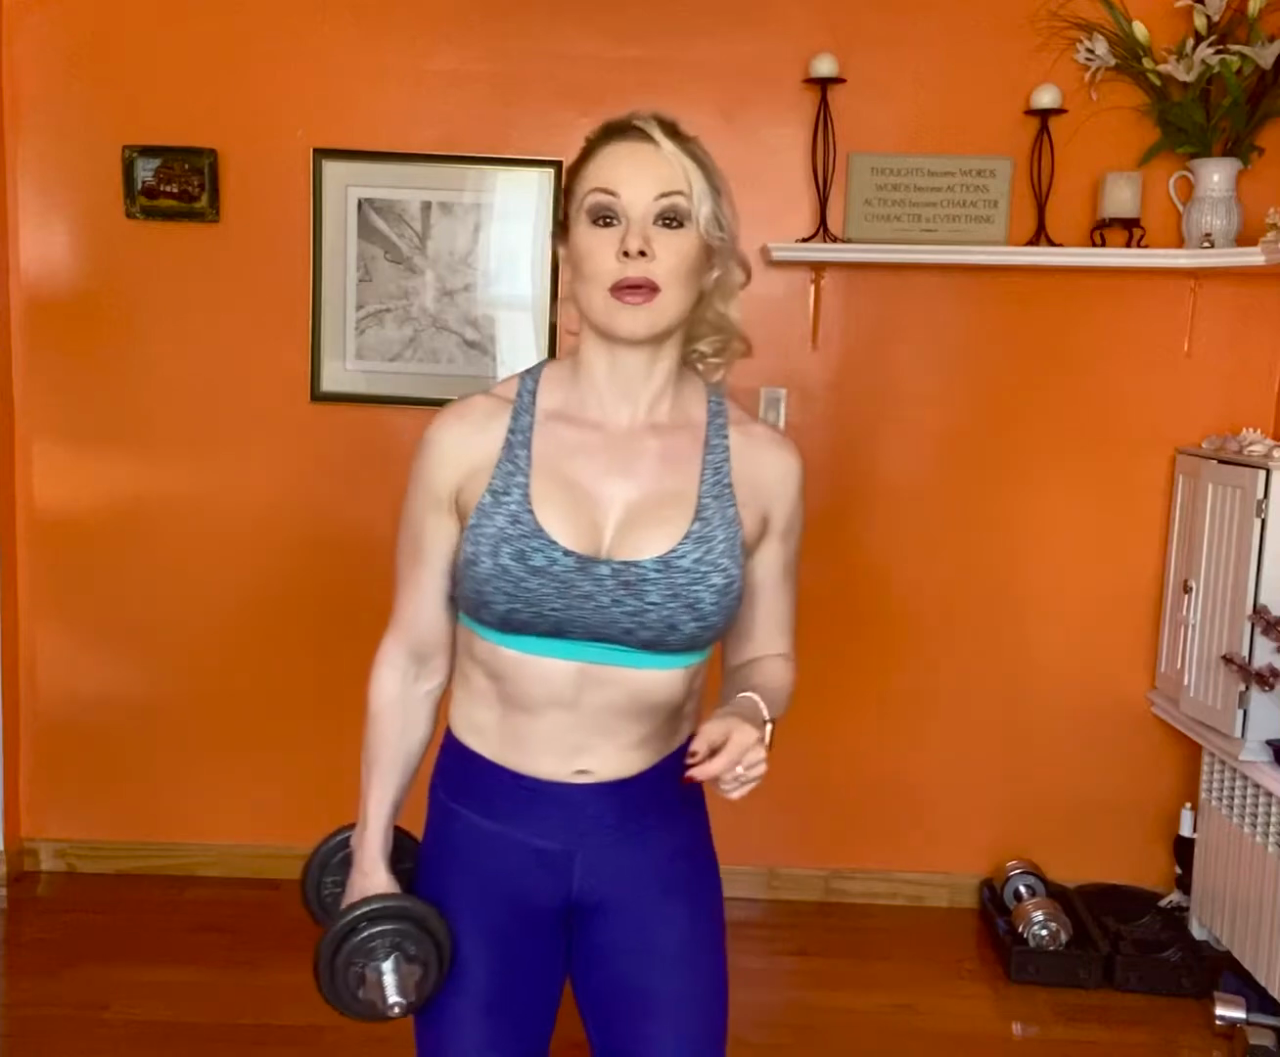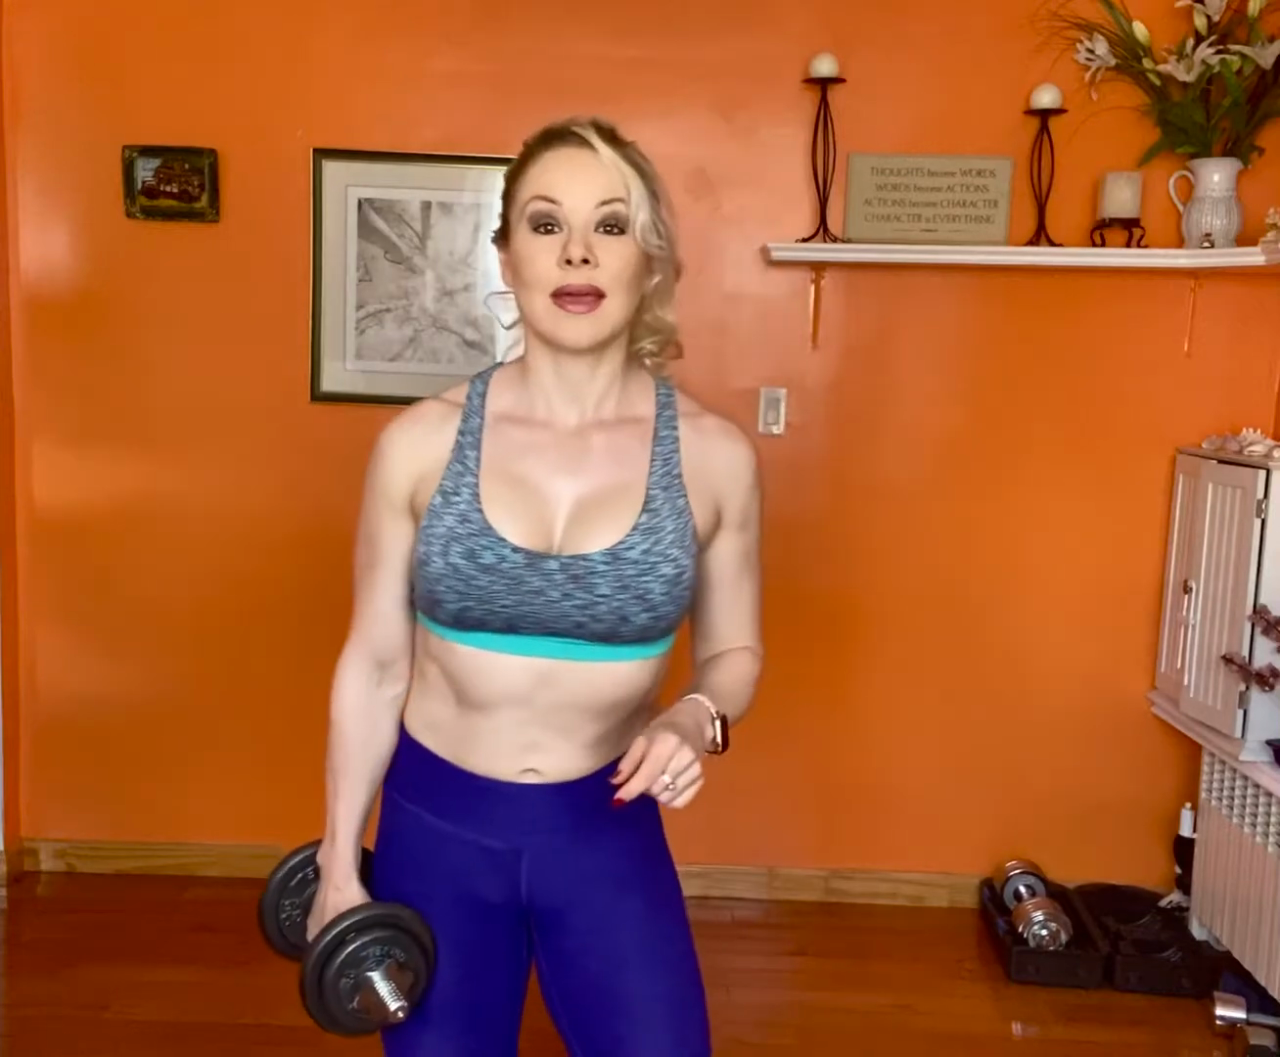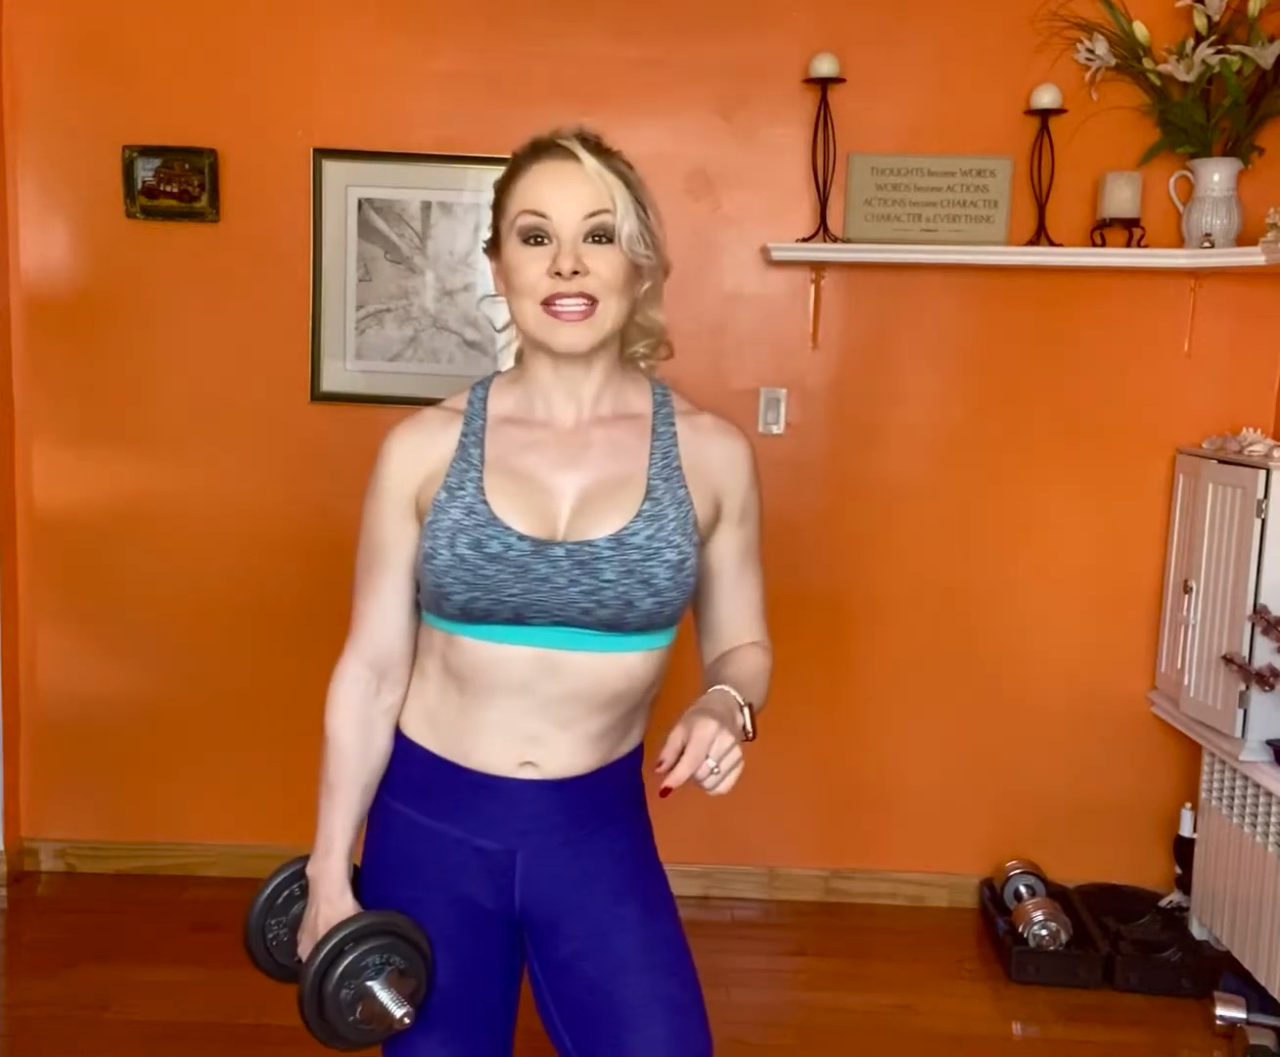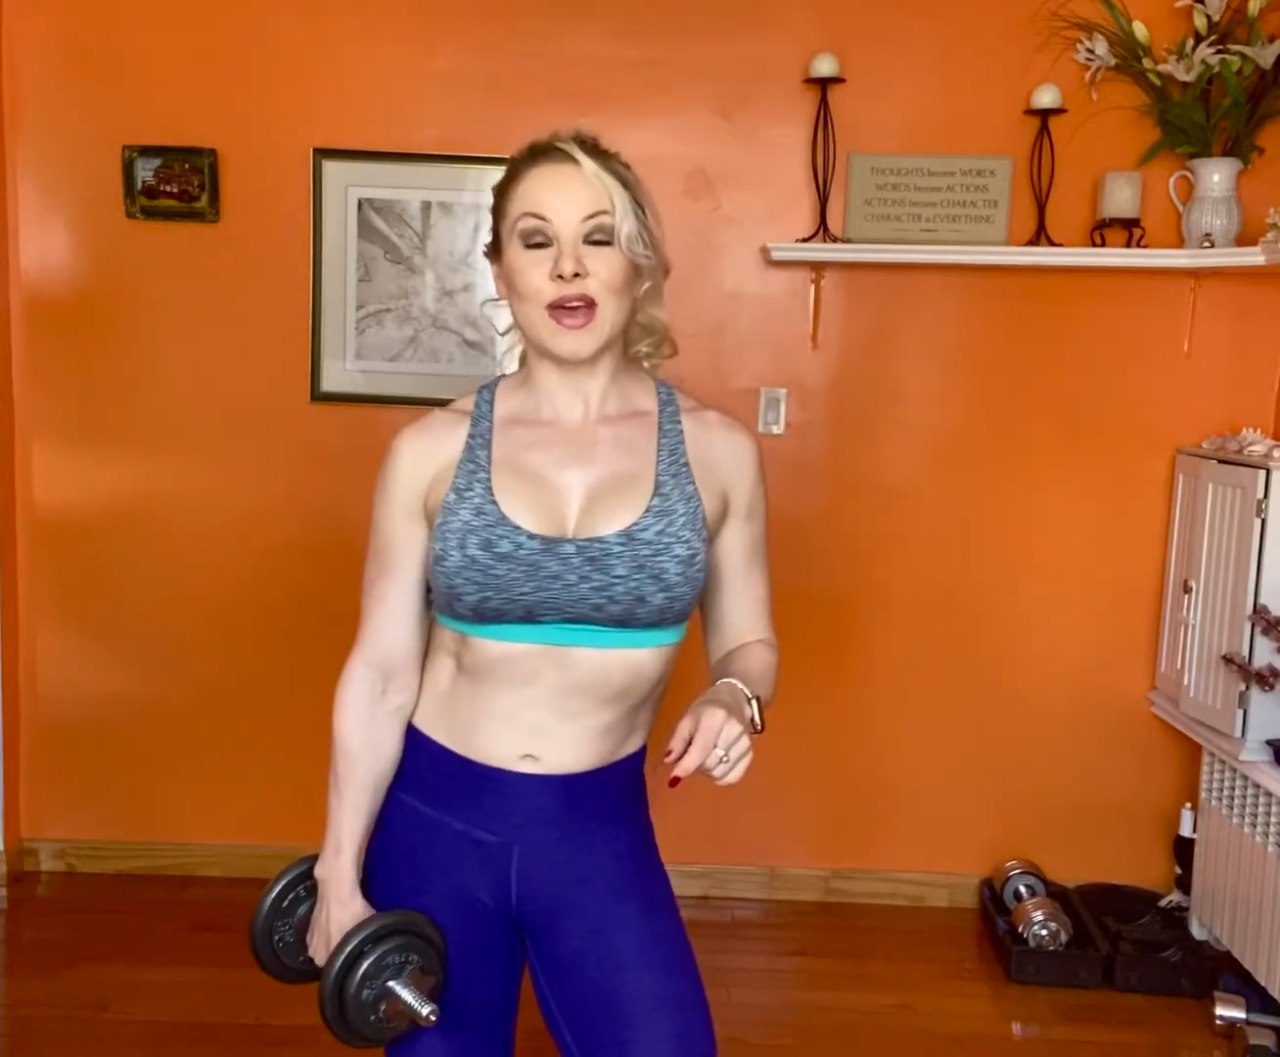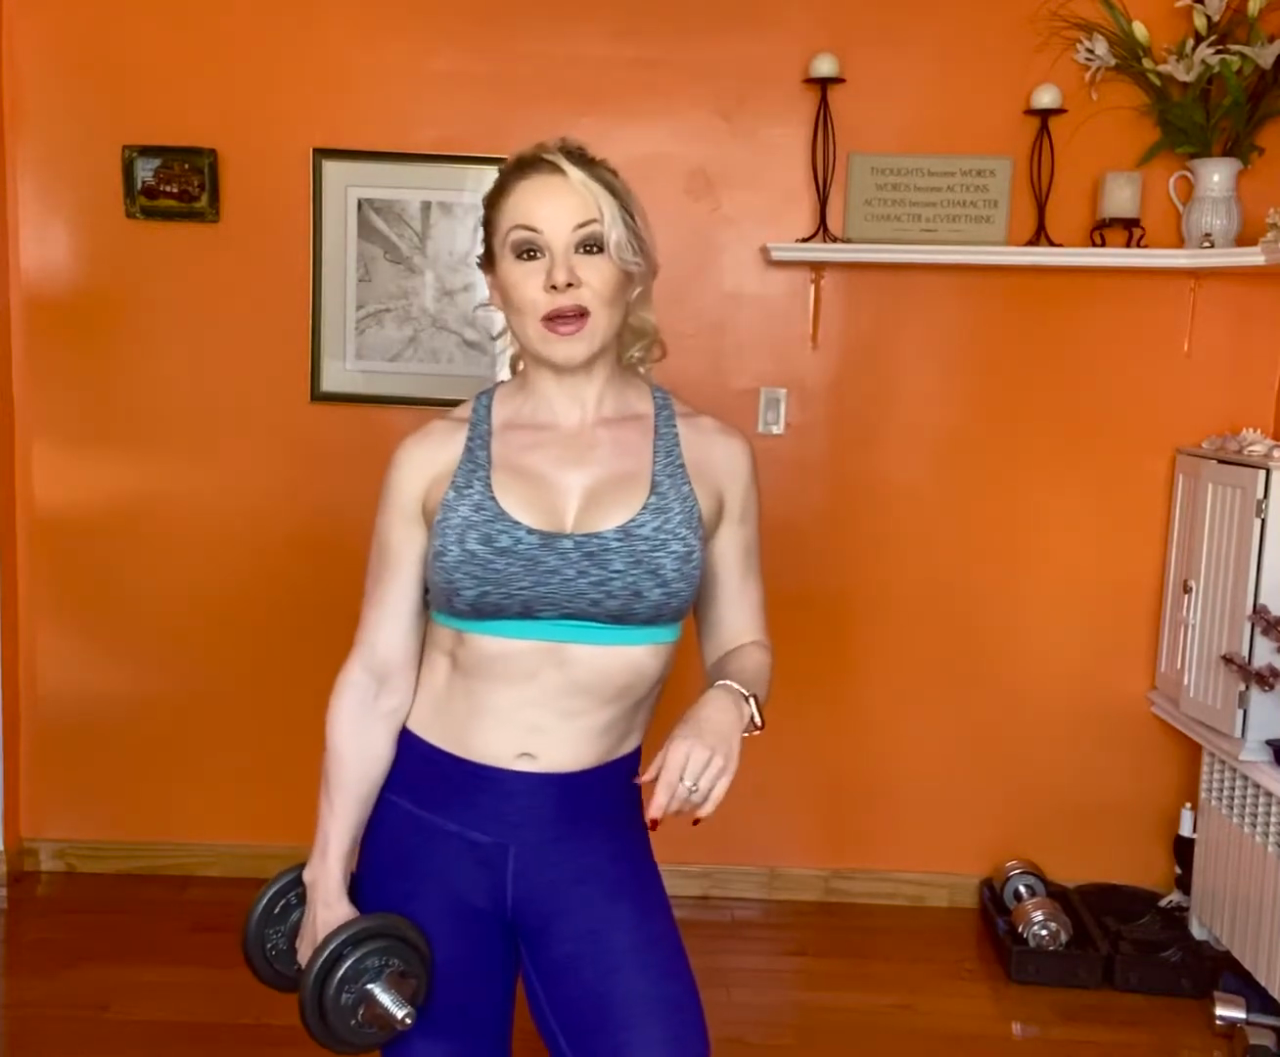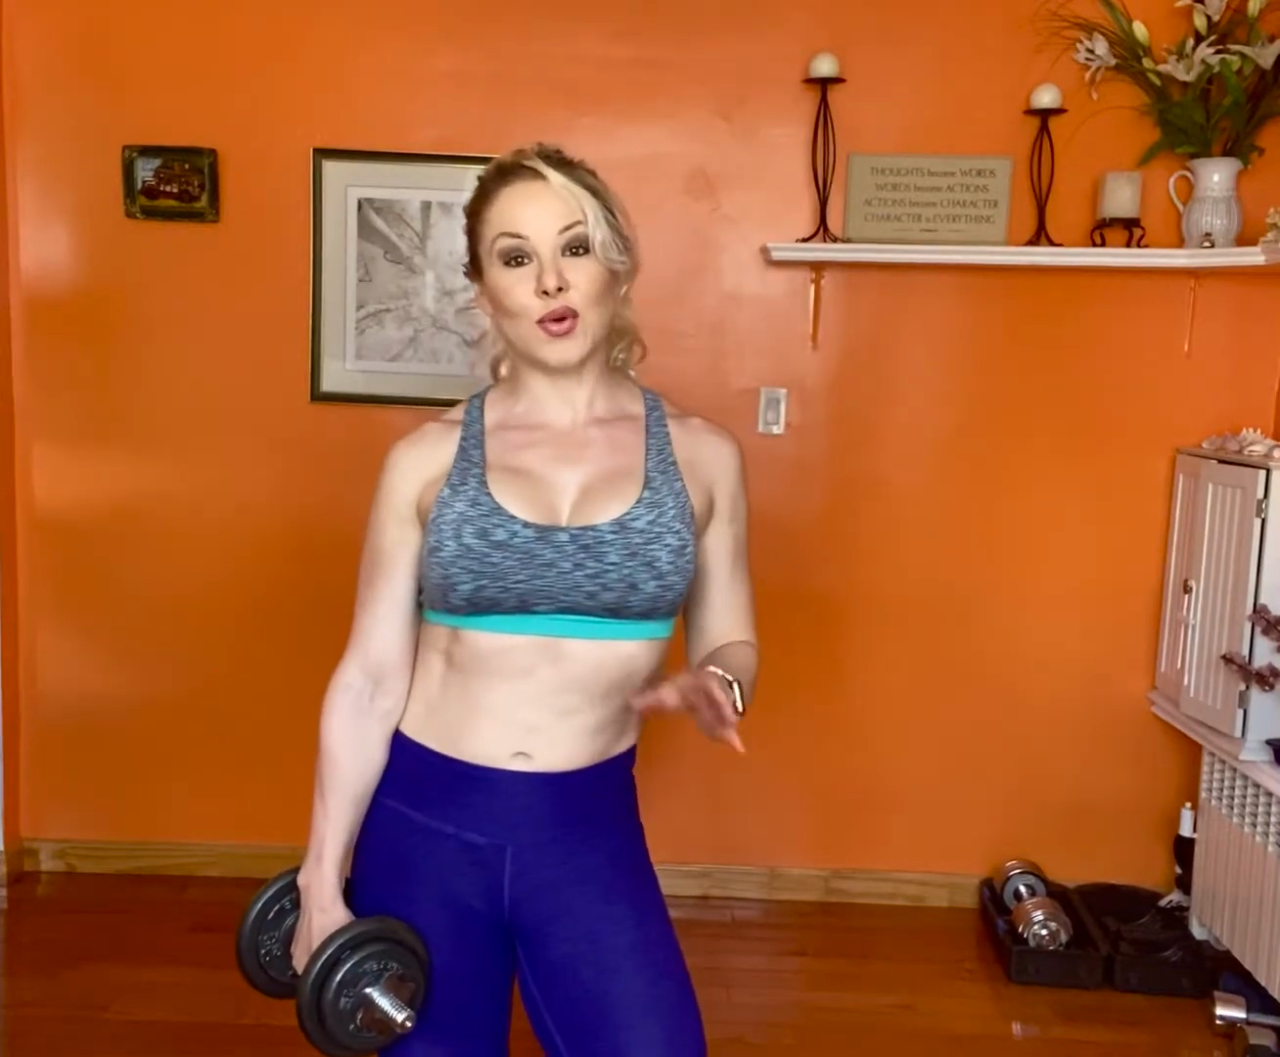
dt=0.4s
person 1, frame 1
left shoulder: (762, 464)
right shoulder: (468, 439)
left elbow: (764, 654)
right elbow: (413, 658)
left wrist: (746, 715)
right wrist: (370, 851)
left hip: (655, 836)
right hip: (482, 829)
person 1, frame 2
left shoulder: (713, 455)
right shoulder: (420, 442)
left elbow: (733, 648)
right elbow: (374, 666)
left wrist: (695, 721)
right wrist: (340, 863)
left hip: (606, 832)
right hip: (437, 829)
person 1, frame 3
left shoulder: (710, 452)
right shoulder: (423, 448)
left elbow: (741, 644)
right elbow: (370, 671)
left wrist: (724, 708)
right wrist: (329, 873)
left hip: (599, 835)
right hip: (428, 829)
person 1, frame 4
left shoulder: (716, 448)
right shoulder: (432, 449)
left elbow: (748, 641)
right elbow: (378, 672)
left wrist: (733, 698)
right wrist: (338, 874)
left hip: (599, 831)
right hip: (434, 821)
person 1, frame 5
left shoulder: (710, 454)
right shoulder: (434, 455)
left elbow: (742, 644)
right elbow: (376, 676)
left wrist: (726, 705)
right wrist: (327, 876)
left hip: (594, 835)
right hip: (427, 823)
person 1, frame 6
left shoulder: (702, 453)
right shoulder: (427, 458)
left elbow: (732, 642)
right elbow: (368, 678)
left wrist: (711, 684)
right wrist: (322, 880)
left hip: (590, 832)
right hip: (422, 825)
